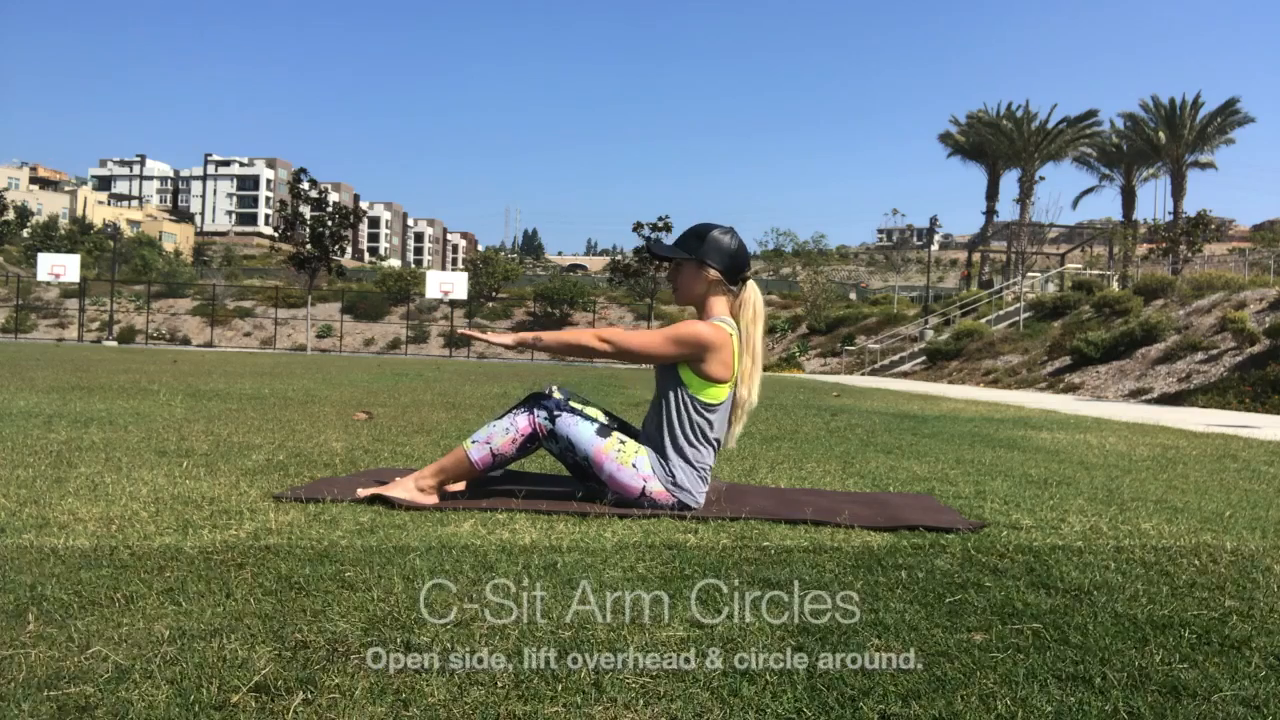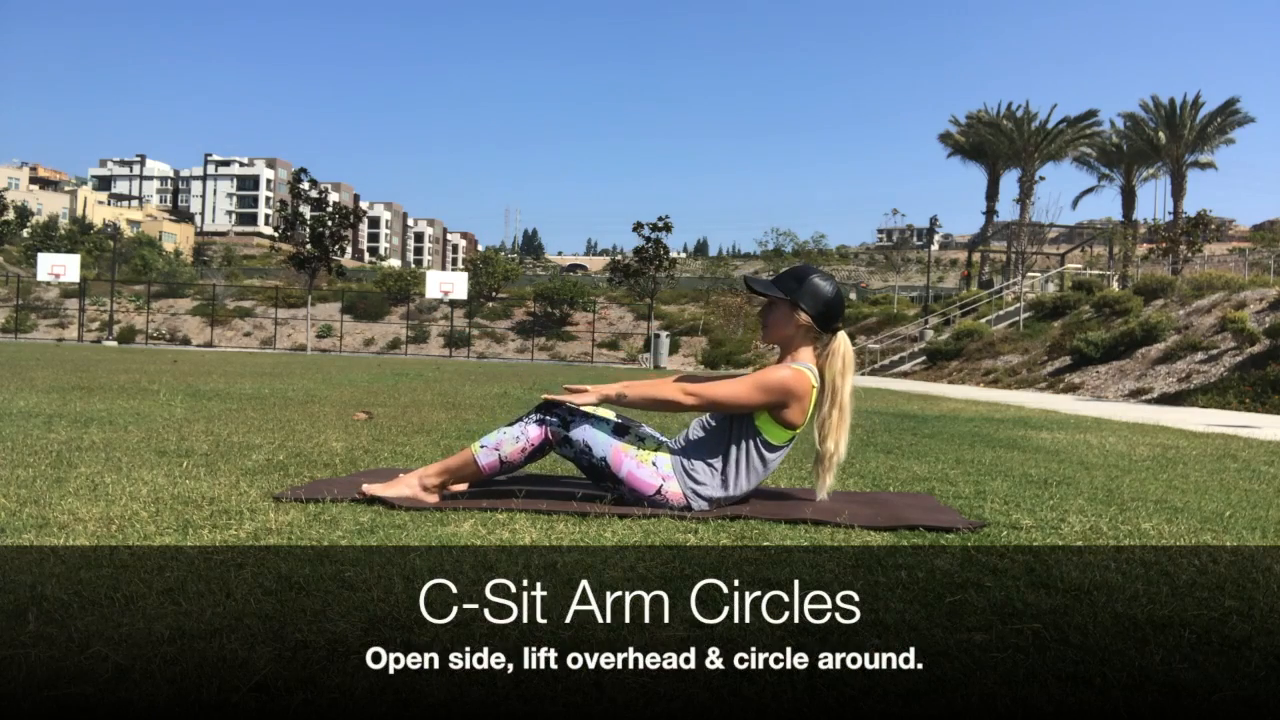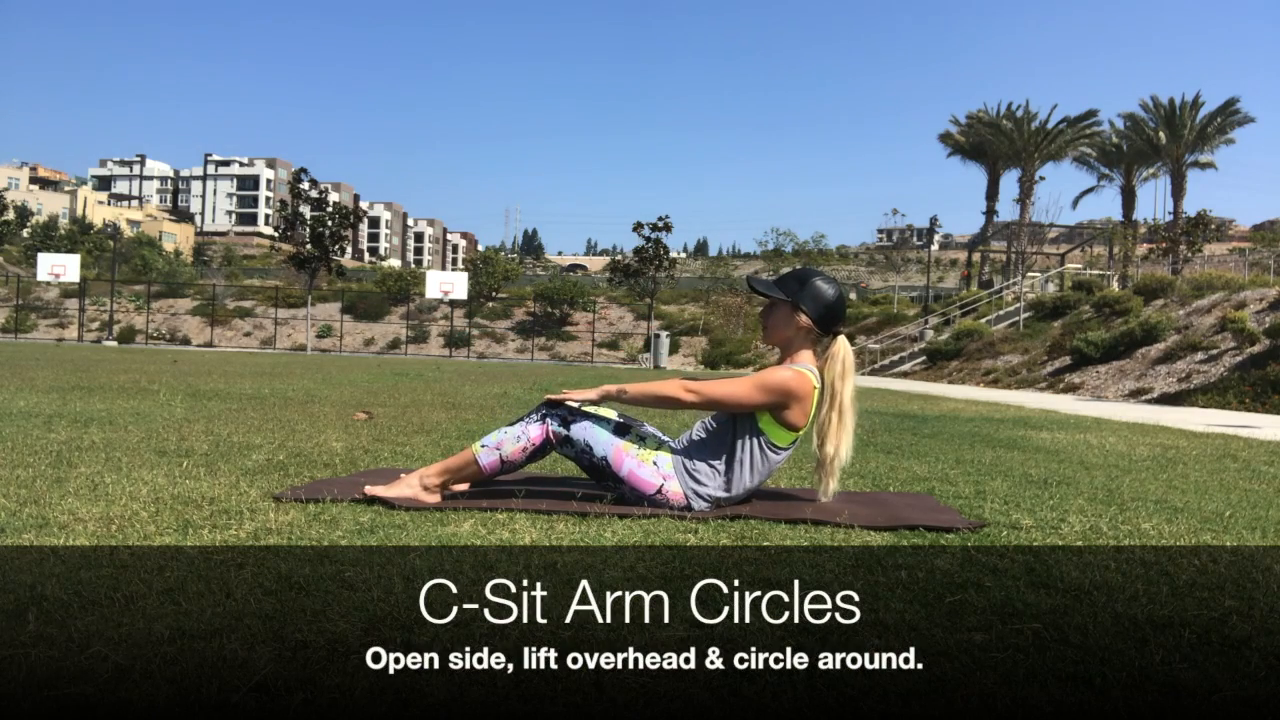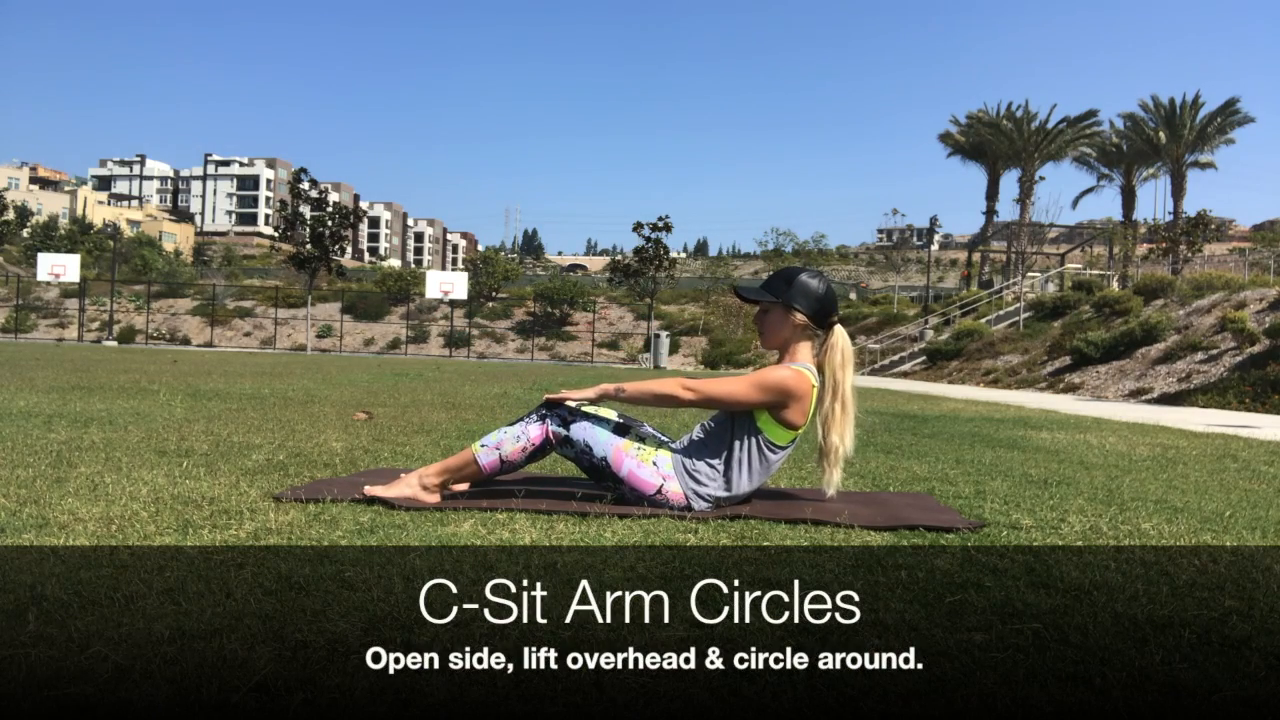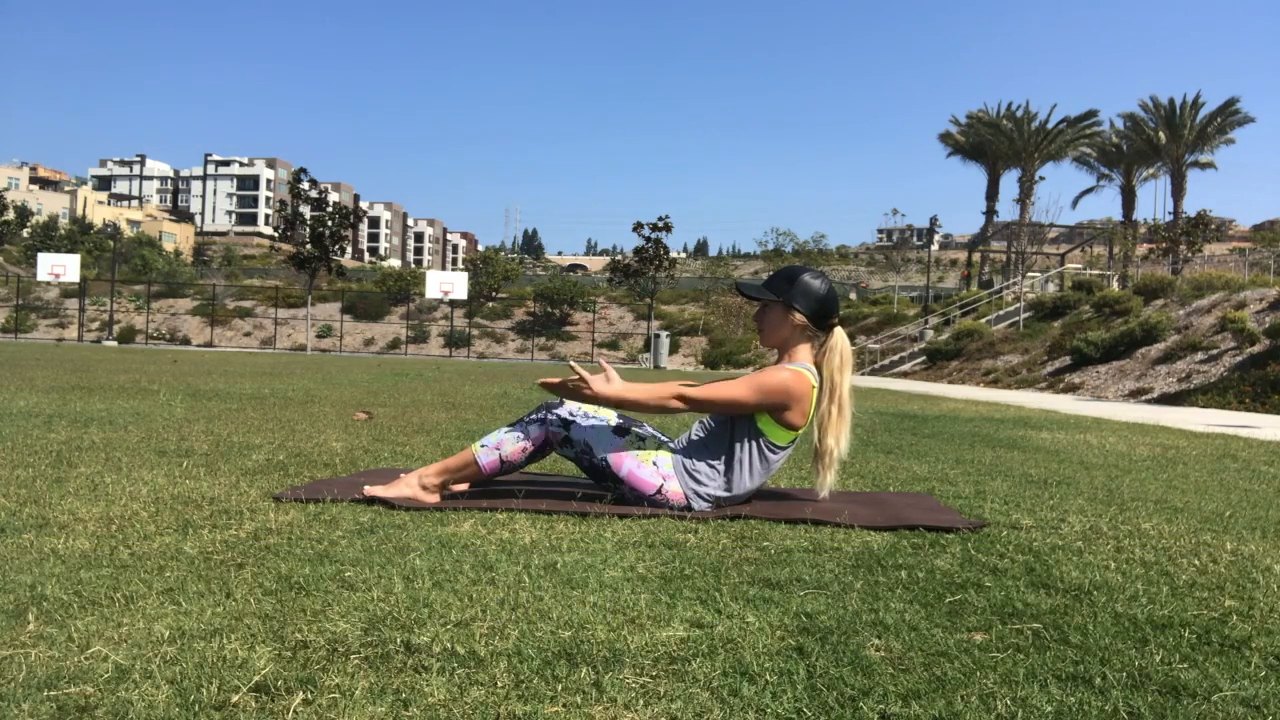
dt=1s
person 1, frame 1
left shoulder: (707, 336)
right shoulder: (718, 334)
left elbow: (605, 343)
right elbow: (618, 338)
left wrist: (521, 339)
right wrist: (529, 338)
left hip: (667, 486)
right hip: (661, 468)
left knee: (542, 415)
right knee: (552, 399)
left ankle: (425, 484)
right ankle: (455, 476)
person 1, frame 2
left shoulder: (790, 380)
right shoulder: (785, 375)
left elbow: (688, 397)
right elbow: (694, 381)
left wrist: (605, 393)
right wrist: (608, 390)
left hip: (681, 487)
right hip: (680, 466)
left knee: (554, 421)
right knee: (561, 413)
left ankle: (428, 481)
right ankle: (457, 474)
person 1, frame 3
left shoulder: (791, 381)
right shoulder: (788, 374)
left elbow: (689, 394)
right elbow: (703, 390)
left wrist: (606, 391)
right wrist: (608, 394)
left hip: (682, 487)
right hip: (682, 465)
left knee: (556, 420)
right knee: (564, 410)
left ankle: (430, 480)
right ankle: (454, 474)
person 1, frame 4
left shoulder: (789, 380)
right shoulder: (788, 374)
left elbow: (685, 391)
right elbow: (695, 394)
left wrist: (604, 390)
right wrist: (604, 394)
left hip: (684, 486)
right hip: (684, 466)
left knee: (555, 422)
right knee: (563, 411)
left ankle: (430, 479)
right ankle: (452, 474)
person 1, frame 5
left shoulder: (790, 382)
right shoulder: (785, 375)
left elbow: (683, 398)
right elbow: (703, 392)
left wrist: (604, 395)
right wrist: (621, 388)
left hip: (683, 487)
right hip: (683, 466)
left knee: (557, 419)
right knee: (564, 413)
left ankle: (430, 480)
right ankle: (455, 474)
